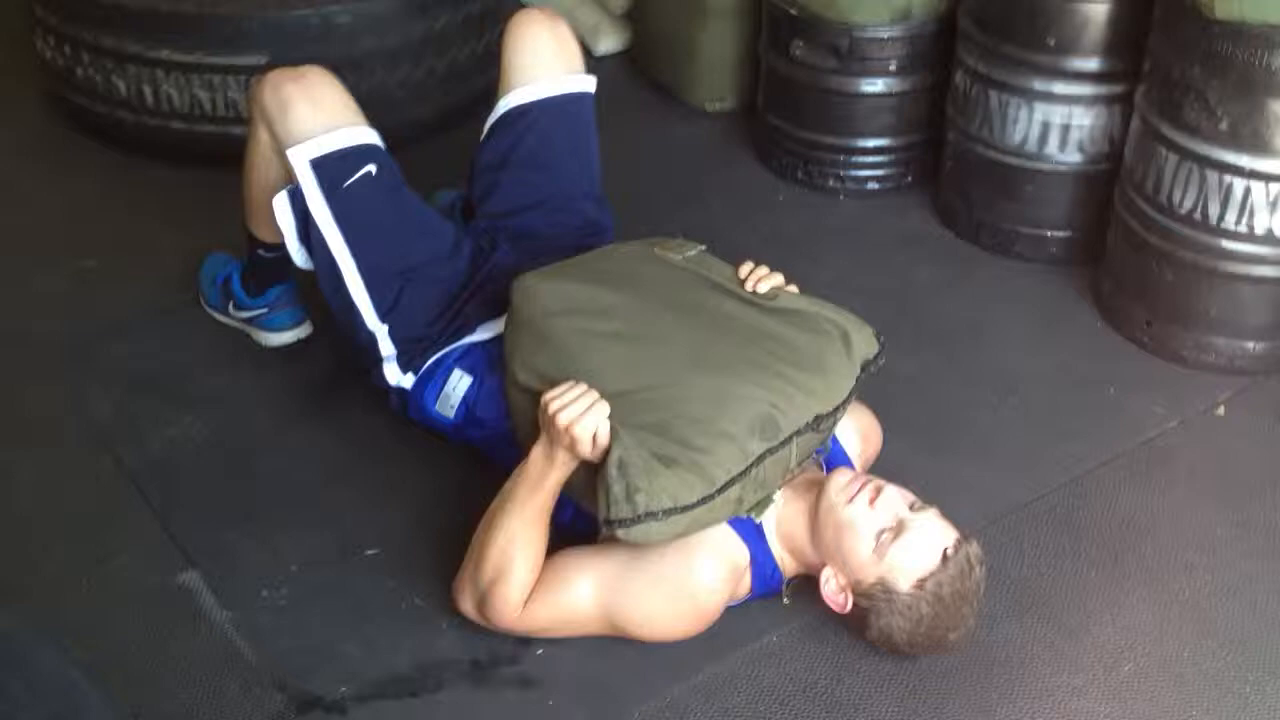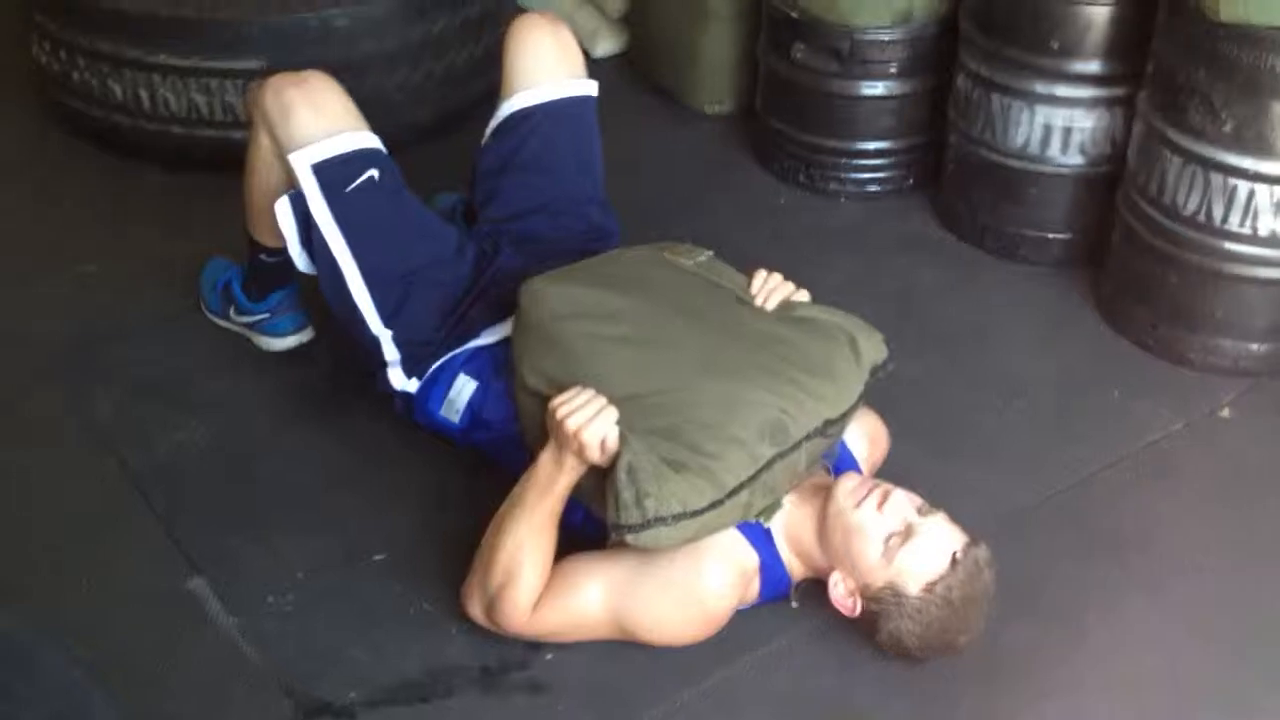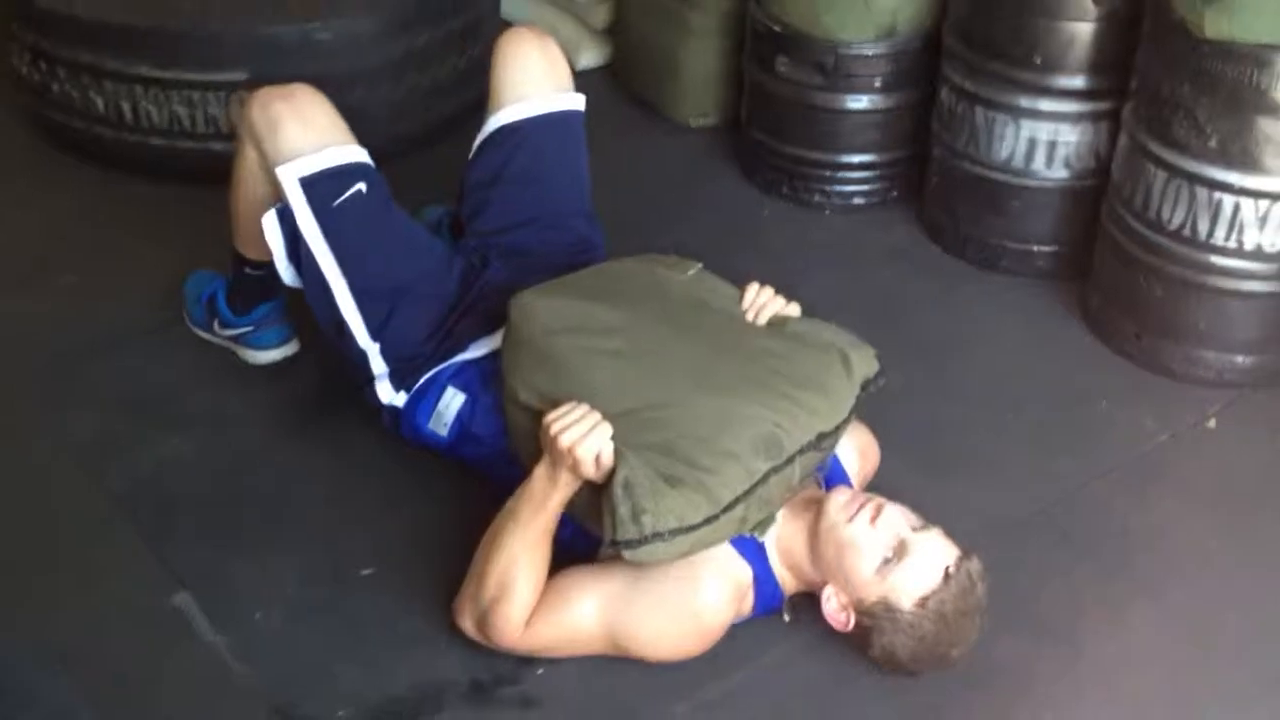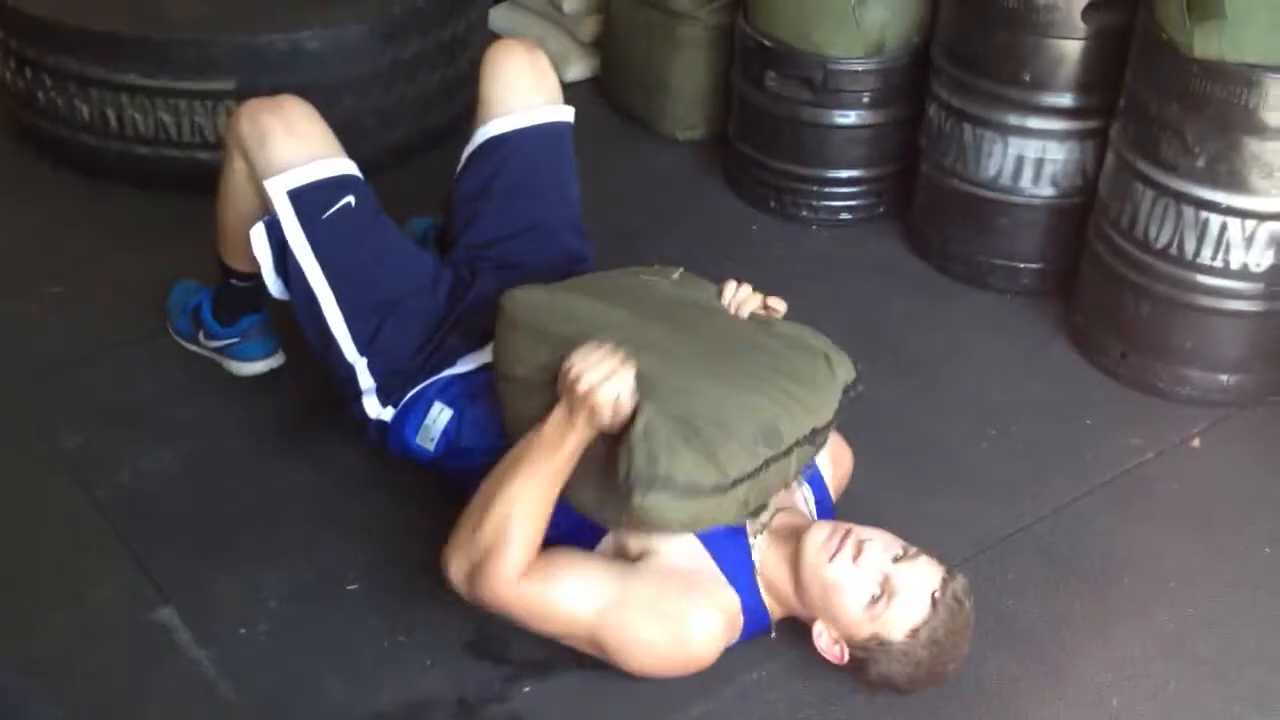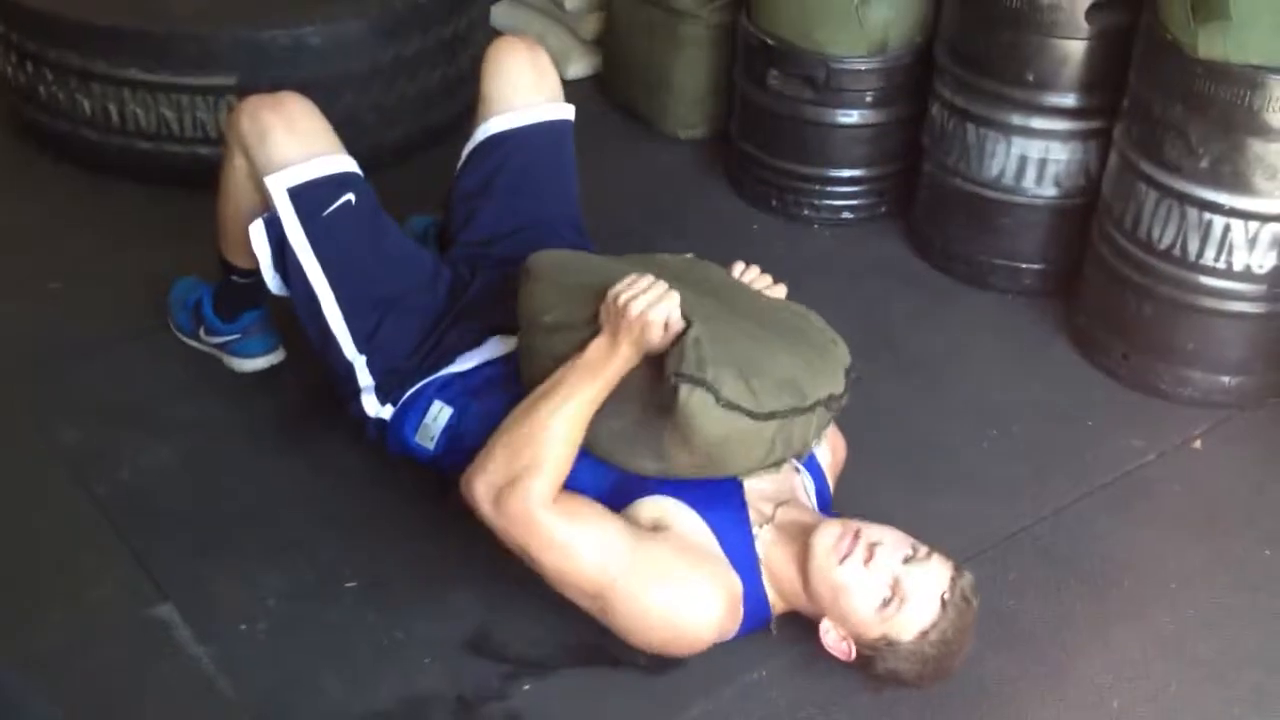
dt=0.2s
person 1, frame 1
left shoulder: (701, 579)
right shoulder: (847, 440)
left elbow: (485, 600)
left wrist: (555, 453)
left hip: (446, 341)
left knee: (292, 92)
left ankle: (261, 291)
right ankle: (473, 216)
person 1, frame 2
left shoulder: (708, 585)
right shoulder: (854, 444)
left elbow: (494, 604)
left wrist: (562, 456)
right wrist: (780, 321)
left hip: (454, 347)
left knee: (292, 97)
right knee: (538, 33)
left ankle: (264, 297)
right ankle: (475, 223)
person 1, frame 3
left shoulder: (704, 599)
right shoulder: (843, 455)
left elbow: (487, 617)
left wrist: (557, 470)
right wrist: (771, 334)
left hip: (438, 360)
left knee: (280, 110)
right knee: (525, 46)
left ankle: (247, 309)
right ankle: (463, 233)
person 1, frame 4
left shoulder: (691, 620)
right shoulder: (819, 471)
left elbow: (476, 565)
left wrist: (570, 420)
left hip: (427, 375)
left knee: (269, 122)
right knee: (514, 58)
left ankle: (232, 318)
right ankle: (453, 250)
person 1, frame 5
left shoulder: (695, 601)
right shoulder: (814, 460)
left elbow: (497, 491)
left wrist: (614, 350)
left hip: (423, 371)
left knee: (270, 118)
right knee: (515, 54)
left ankle: (233, 315)
right ankle: (450, 246)
